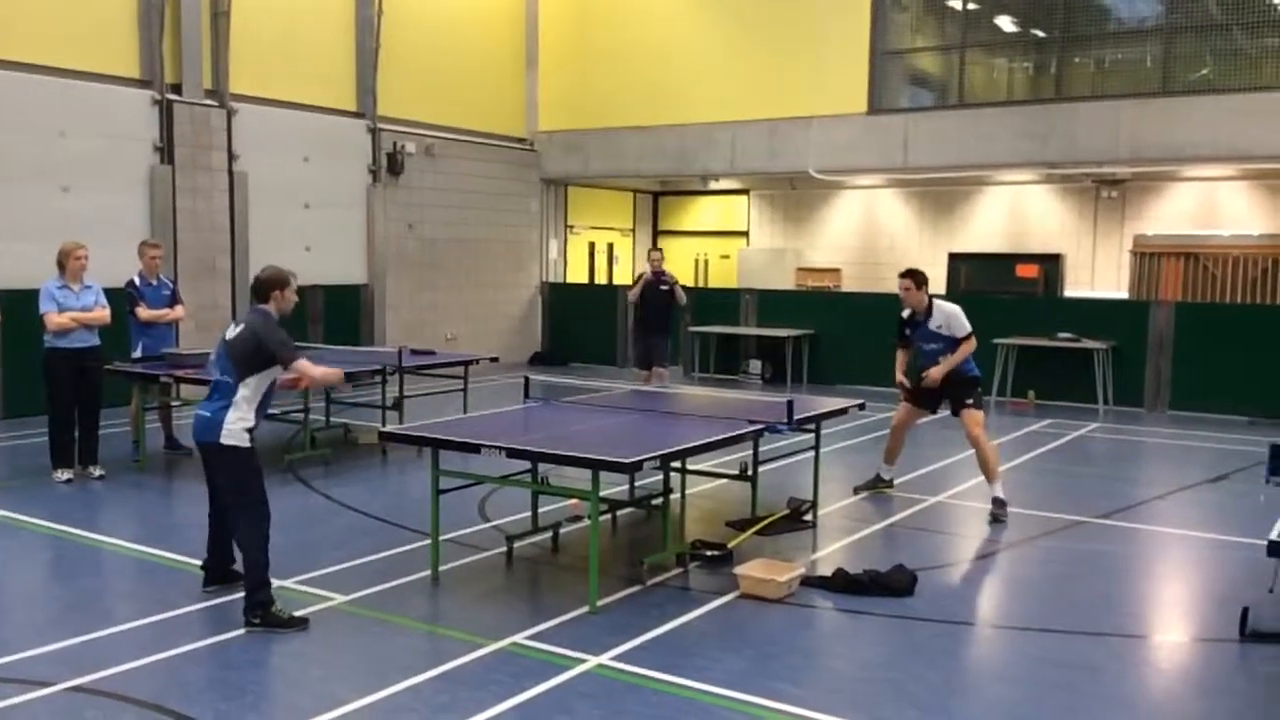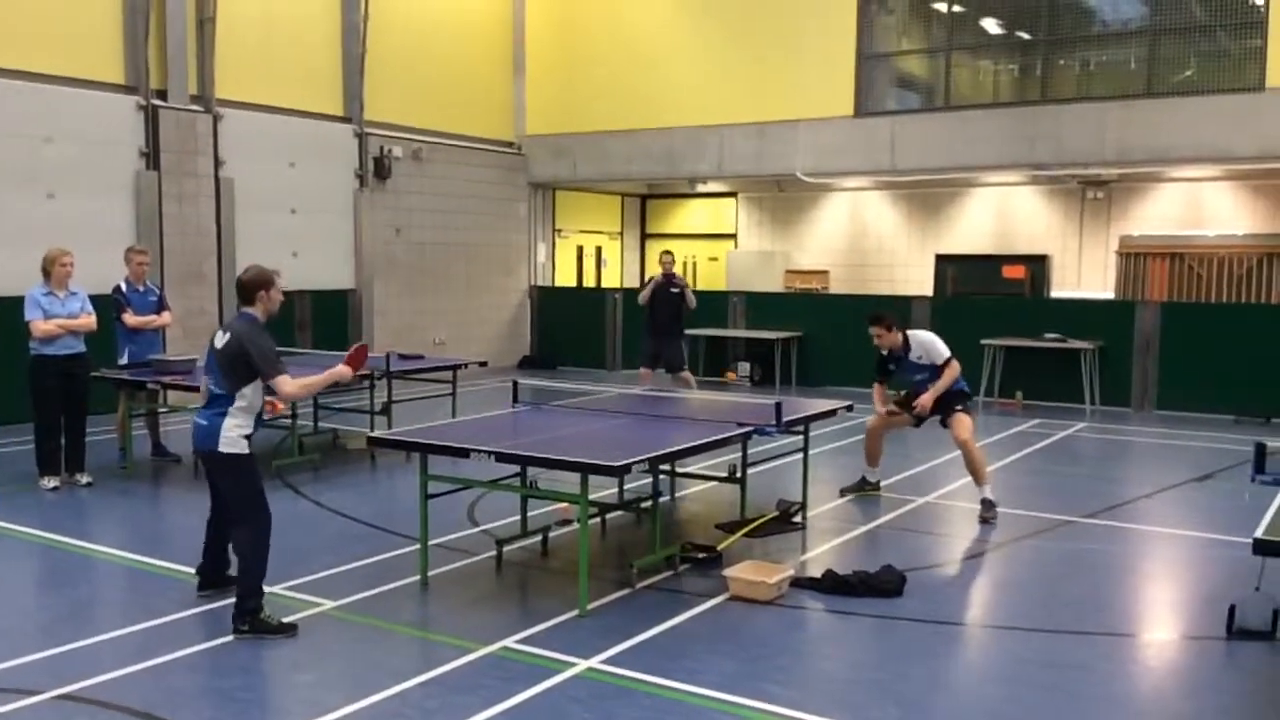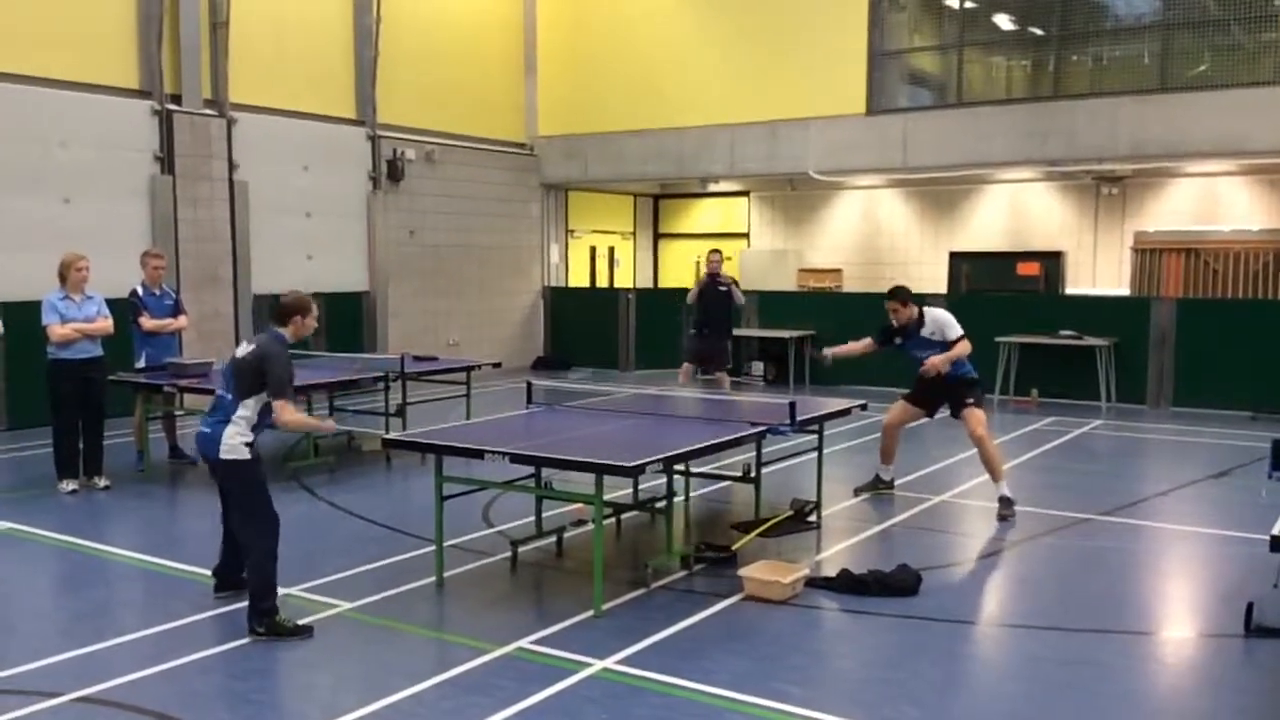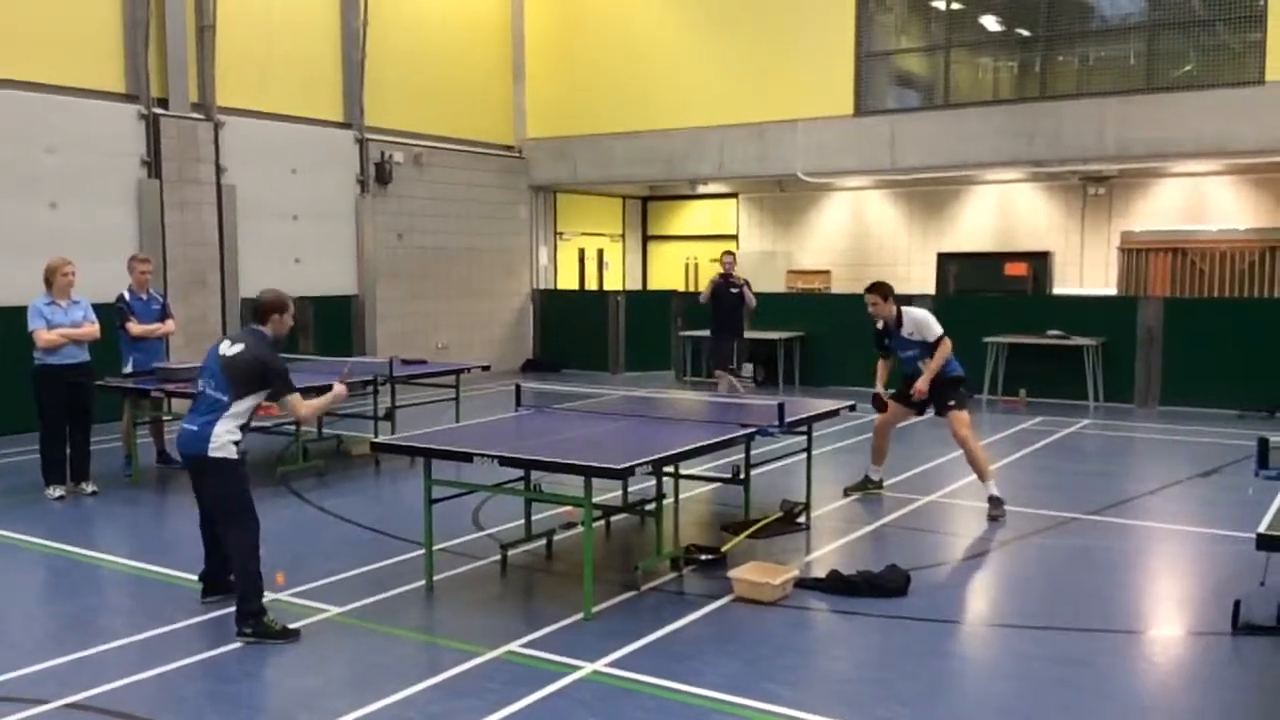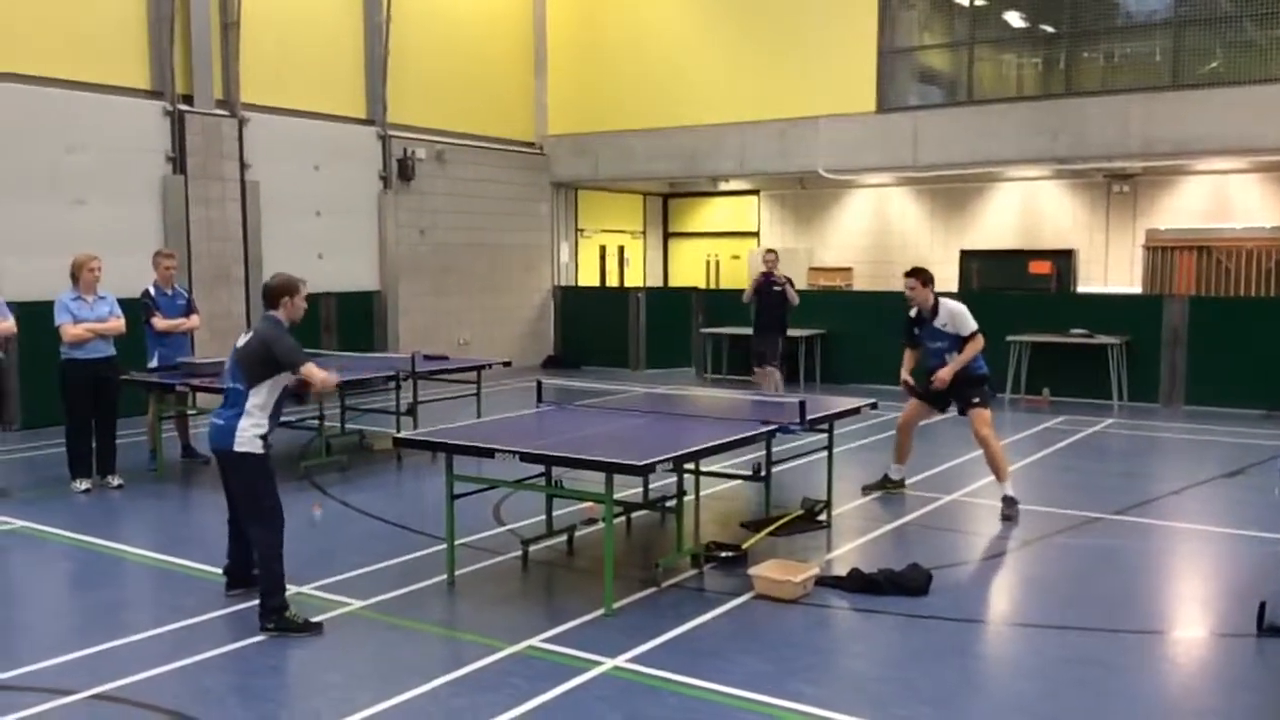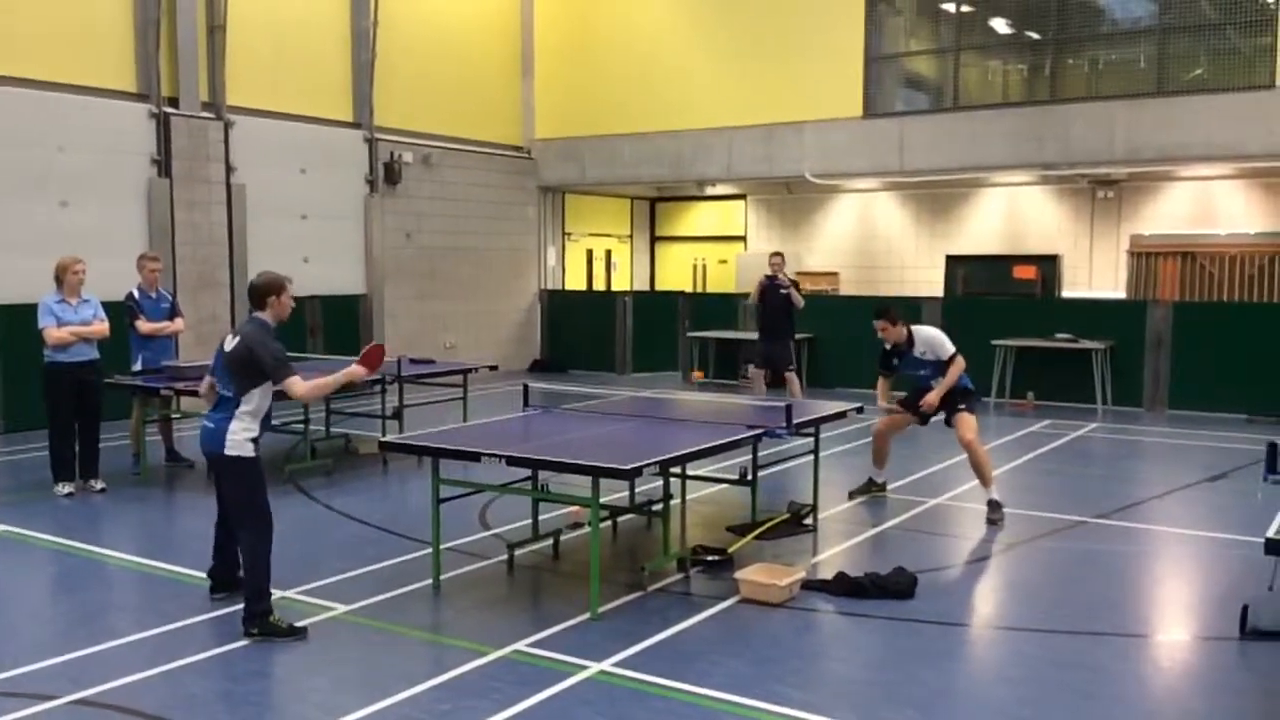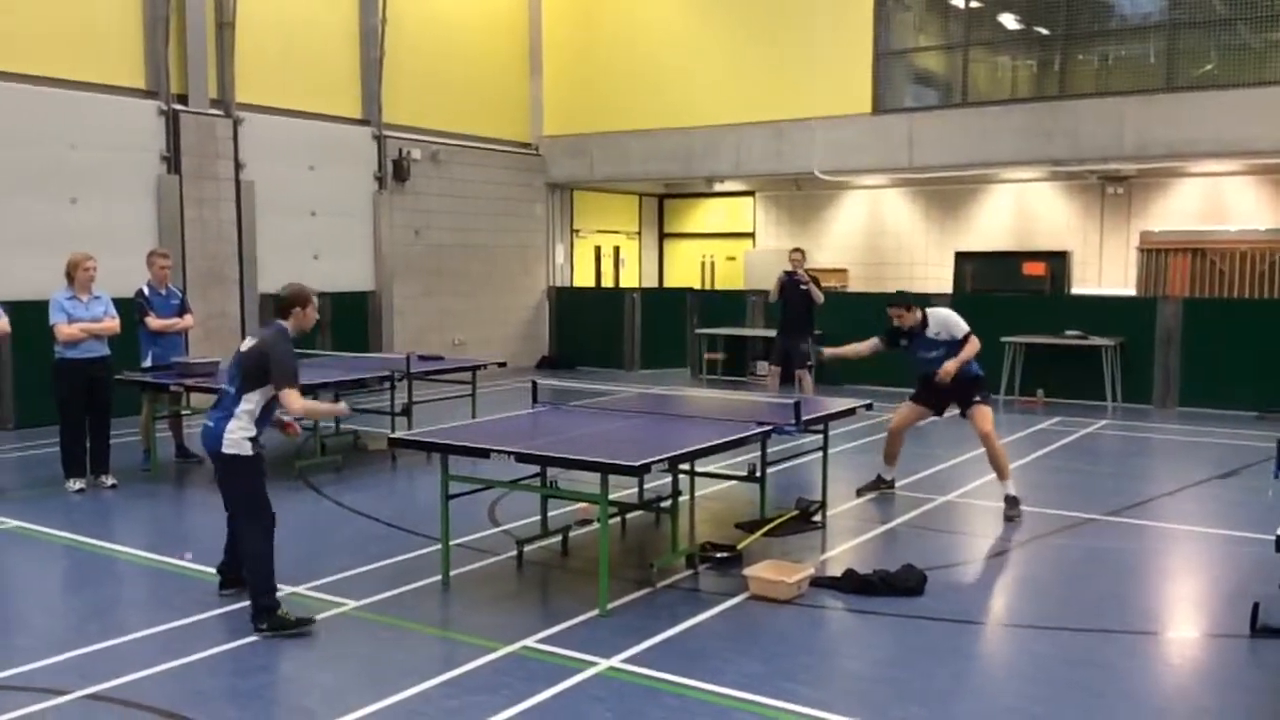
dt=0.4s
person 1, frame 1
left shoulder: (241, 326)
right shoulder: (267, 331)
right elbow: (314, 374)
left wrist: (283, 379)
right wrist: (335, 375)
left hip: (207, 424)
right hip: (229, 433)
left knee: (224, 504)
right knee: (253, 514)
left ankle: (217, 571)
right ankle: (259, 609)
person 1, frame 2
left shoulder: (228, 330)
right shoulder: (252, 337)
right elbow: (289, 390)
left wrist: (255, 400)
right wrist: (334, 374)
left hip: (206, 432)
right hip: (227, 441)
left knee: (224, 509)
right knee: (253, 521)
left ankle: (212, 576)
right ankle: (248, 615)
person 1, frame 3
left shoulder: (258, 343)
right shoulder: (277, 355)
right elbow: (286, 418)
left wrist: (266, 416)
right wrist: (322, 425)
left hip: (213, 437)
right hip: (231, 446)
left knee: (239, 514)
right knee: (262, 524)
left ankle: (227, 578)
right ankle: (263, 617)
person 1, frame 4
left shoulder: (224, 343)
right shoulder: (266, 358)
right elbow: (301, 412)
right wrist: (335, 395)
left hip: (189, 437)
right hip: (216, 446)
left knee: (213, 516)
right knee: (242, 527)
left ankle: (215, 581)
right ankle: (251, 619)
person 1, frame 5
left shoulder: (257, 334)
right shoulder: (277, 337)
right elbow: (321, 379)
left wrist: (297, 384)
right wrist: (330, 381)
left hip: (223, 433)
right hip: (244, 440)
left knee: (242, 511)
right knee: (267, 520)
left ankle: (240, 575)
right ankle: (274, 613)
person 1, frame 6
left shoulder: (238, 335)
right shoulder: (261, 343)
left elbow: (207, 389)
right elbow: (302, 392)
right wrist: (347, 374)
left hip: (214, 437)
right hip: (235, 445)
left knee: (230, 513)
right knee: (256, 525)
left ankle: (223, 579)
right ankle: (258, 617)
person 1, frame 7
left shoulder: (263, 338)
right shoulder: (279, 347)
right elbow: (295, 406)
left wrist: (276, 419)
right wrist: (335, 409)
left hip: (220, 433)
right hip: (234, 441)
left knee: (243, 510)
right knee: (259, 520)
left ankle: (232, 575)
right ankle: (266, 613)
person 2, frame 1
left shoulder: (95, 288)
right shoulder: (49, 289)
left elbow: (105, 318)
right elbow: (53, 324)
left wrist: (73, 315)
right wrist: (89, 319)
left hip: (91, 354)
right hip: (60, 356)
left knee: (90, 410)
right knee: (62, 411)
left ankle: (90, 462)
right ankle: (62, 465)
person 2, frame 2
left shoulder: (80, 295)
right shoulder: (34, 296)
left elbow: (92, 324)
right elbow: (39, 330)
left wrist: (59, 322)
right wrist: (75, 326)
left hip: (77, 361)
right hip: (46, 363)
left knee: (77, 417)
right knee: (48, 419)
left ankle: (77, 469)
right ankle: (49, 473)
person 2, frame 3
left shoulder: (97, 299)
right shoulder: (51, 301)
left elbow: (108, 328)
right elbow: (56, 335)
left wrist: (76, 326)
right wrist: (92, 330)
left hip: (94, 365)
right hip: (63, 367)
left knee: (95, 420)
right knee: (66, 423)
left ankle: (94, 472)
right ankle: (67, 476)
person 2, frame 4
left shoulder: (83, 304)
right shoulder: (37, 306)
left elbow: (95, 332)
right elbow: (42, 340)
left wrist: (62, 331)
right wrist: (78, 335)
left hip: (81, 370)
right hip: (50, 373)
left knee: (82, 426)
right knee: (53, 428)
left ankle: (82, 478)
right ankle: (55, 482)
person 2, frame 5
left shoulder: (109, 299)
right shoulder: (64, 301)
left elbow: (120, 327)
right elbow: (69, 335)
left wrist: (88, 326)
right wrist: (104, 330)
left hip: (107, 364)
right hip: (76, 367)
left knee: (107, 420)
right knee: (79, 422)
left ankle: (108, 471)
right ankle: (81, 475)
person 2, frame 6
left shoulder: (93, 302)
right shoulder: (47, 304)
left elbow: (104, 330)
right elbow: (52, 338)
left wrist: (72, 329)
right wrist: (88, 333)
left hip: (90, 368)
right hip: (59, 370)
left knee: (90, 423)
right knee: (62, 425)
left ankle: (91, 475)
right ankle: (63, 479)
person 2, frame 7
left shoulder: (103, 299)
right shoulder: (59, 300)
left elbow: (115, 327)
right elbow: (63, 334)
left wrist: (83, 326)
right wrist: (98, 329)
left hip: (100, 364)
right hip: (70, 366)
left knee: (101, 419)
right knee: (73, 421)
left ankle: (102, 471)
right ankle: (74, 475)
person 3, frame 1
left shoulder: (949, 311)
right shoulder: (906, 318)
left elbow: (970, 343)
right elbow: (904, 348)
left wrist: (942, 369)
right wrist: (899, 373)
left hip: (961, 378)
right hip: (928, 376)
left knee: (976, 434)
right knee: (897, 425)
left ankle: (998, 497)
right ankle: (884, 477)
person 3, frame 2
left shoulder: (926, 340)
right shoulder: (886, 355)
left elbow: (954, 368)
right elbow: (880, 384)
left wrist: (931, 396)
right wrist: (879, 406)
left hip: (951, 393)
right hip: (920, 397)
left knee: (964, 439)
right knee: (874, 427)
left ankle: (987, 500)
right ankle: (870, 480)
person 3, frame 3
left shoulder: (939, 317)
right shoulder: (895, 329)
left elbow: (965, 347)
right elbow: (865, 345)
left wrist: (942, 358)
right wrist: (831, 352)
left hip: (961, 381)
right hip: (930, 382)
left knee: (978, 433)
right knee: (890, 423)
left ankle: (1004, 496)
right ankle: (884, 478)
person 3, frame 4
left shoulder: (919, 317)
right shoulder: (881, 329)
left elbow: (945, 346)
right elbow: (885, 358)
left wrist: (925, 379)
right wrist: (879, 385)
left hip: (946, 379)
right hip: (915, 381)
left knee: (963, 434)
right knee: (881, 424)
left ankle: (994, 496)
right ankle: (873, 478)
person 3, frame 5
left shoulder: (954, 310)
right shoulder: (913, 317)
left elbow: (977, 342)
right elbow: (912, 347)
left wrist: (951, 370)
right wrist: (905, 371)
left hip: (969, 377)
right hip: (937, 376)
left knee: (983, 433)
right knee: (904, 423)
left ankle: (1008, 496)
right ankle: (894, 478)
person 3, frame 6
left shoulder: (930, 336)
right shoulder: (890, 350)
left elbow: (959, 363)
right elbow: (885, 377)
left wrist: (938, 393)
right wrist: (882, 401)
left hip: (955, 390)
right hip: (923, 393)
left knee: (968, 439)
right knee: (880, 430)
left ankle: (993, 500)
right ankle: (877, 481)
person 3, frame 7
left shoulder: (943, 317)
right shoulder: (898, 332)
left elbow: (974, 343)
right elbow: (869, 346)
left wrist: (955, 363)
right wrist: (832, 352)
left hip: (966, 380)
right hip: (932, 382)
left knee: (986, 432)
right knee: (895, 427)
left ankle: (1010, 495)
right ankle: (885, 478)
person 4, frame 1
left shoulder: (169, 284)
right shoulder: (133, 285)
left elbow: (180, 313)
right elbow: (143, 315)
left wrist: (154, 315)
right wrist: (166, 311)
left hip: (167, 350)
right hip: (144, 351)
left knee: (165, 397)
right knee: (140, 398)
left ankle: (170, 440)
right ankle: (137, 444)
person 4, frame 2
left shoulder: (155, 291)
right shoulder: (120, 291)
left elbow: (167, 320)
right elbow: (129, 321)
left wrist: (141, 322)
right wrist: (153, 318)
left hip: (154, 357)
right hip: (131, 358)
left knee: (152, 403)
right knee: (127, 405)
left ankle: (157, 447)
right ankle: (123, 451)
person 4, frame 3
left shoulder: (172, 294)
right shoulder: (137, 295)
left elbow: (183, 323)
right elbow: (146, 325)
left wrist: (157, 325)
right wrist: (169, 322)
left hip: (171, 359)
right hip: (147, 361)
left knee: (169, 406)
right knee: (143, 408)
left ankle: (174, 449)
right ankle: (141, 454)
person 4, frame 4
left shoulder: (159, 299)
right shoulder: (123, 300)
left elbow: (170, 328)
right elbow: (133, 330)
left wrist: (144, 329)
right wrist: (156, 326)
left hip: (158, 365)
right hip: (134, 366)
left knee: (157, 411)
right knee: (131, 412)
left ankle: (162, 454)
right ankle: (129, 459)
person 4, frame 5
left shoulder: (184, 294)
right shoulder: (149, 295)
left elbow: (195, 323)
right elbow: (158, 325)
left wrist: (169, 325)
right wrist: (181, 321)
left hip: (183, 359)
right hip: (160, 361)
left knee: (181, 406)
right knee: (156, 407)
left ankle: (186, 448)
right ankle: (154, 453)
person 4, frame 6
left shoulder: (168, 297)
right shoulder: (133, 298)
left elbow: (180, 326)
right elbow: (142, 328)
left wrist: (153, 328)
right wrist: (166, 324)
left hip: (167, 363)
right hip: (144, 364)
left knee: (165, 409)
right knee: (140, 411)
left ankle: (170, 452)
right ankle: (137, 457)
person 4, frame 7
left shoulder: (178, 294)
right shoulder: (143, 295)
left elbow: (189, 323)
right elbow: (152, 325)
left wrist: (163, 324)
right wrist: (176, 321)
left hip: (177, 359)
right hip: (154, 361)
left knee: (175, 406)
right knee: (150, 407)
left ankle: (181, 448)
right ankle: (147, 453)
